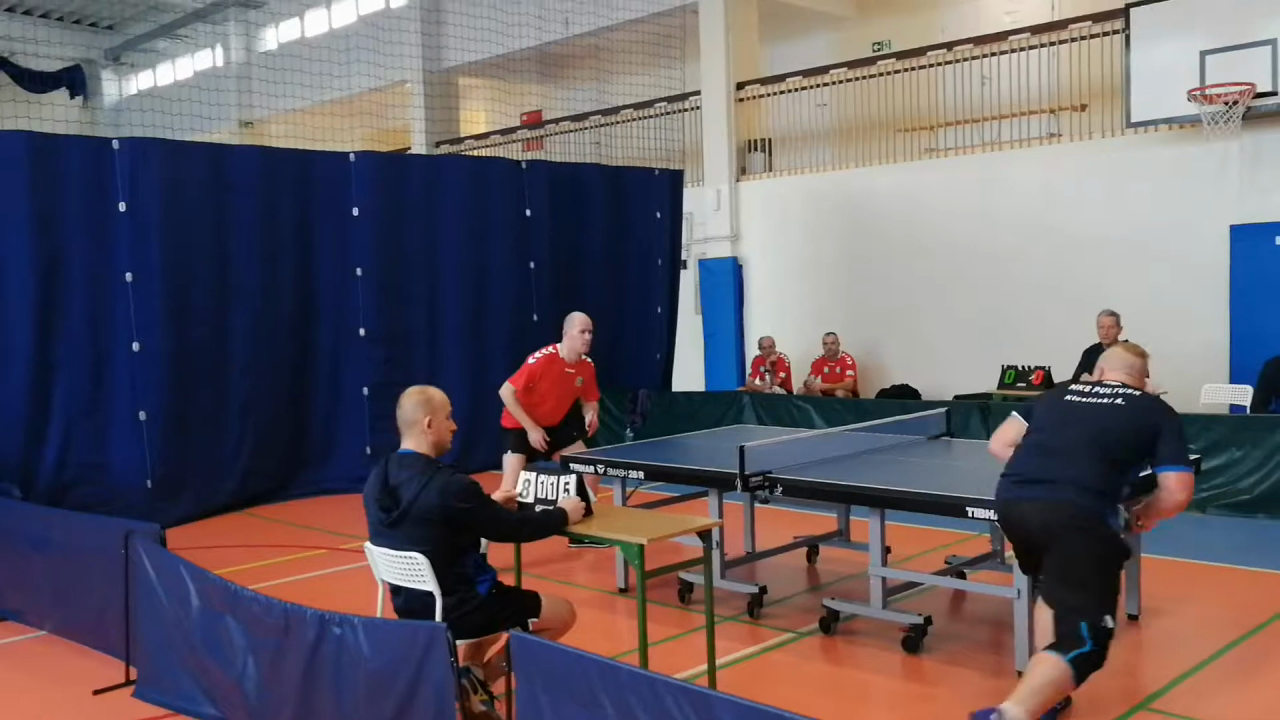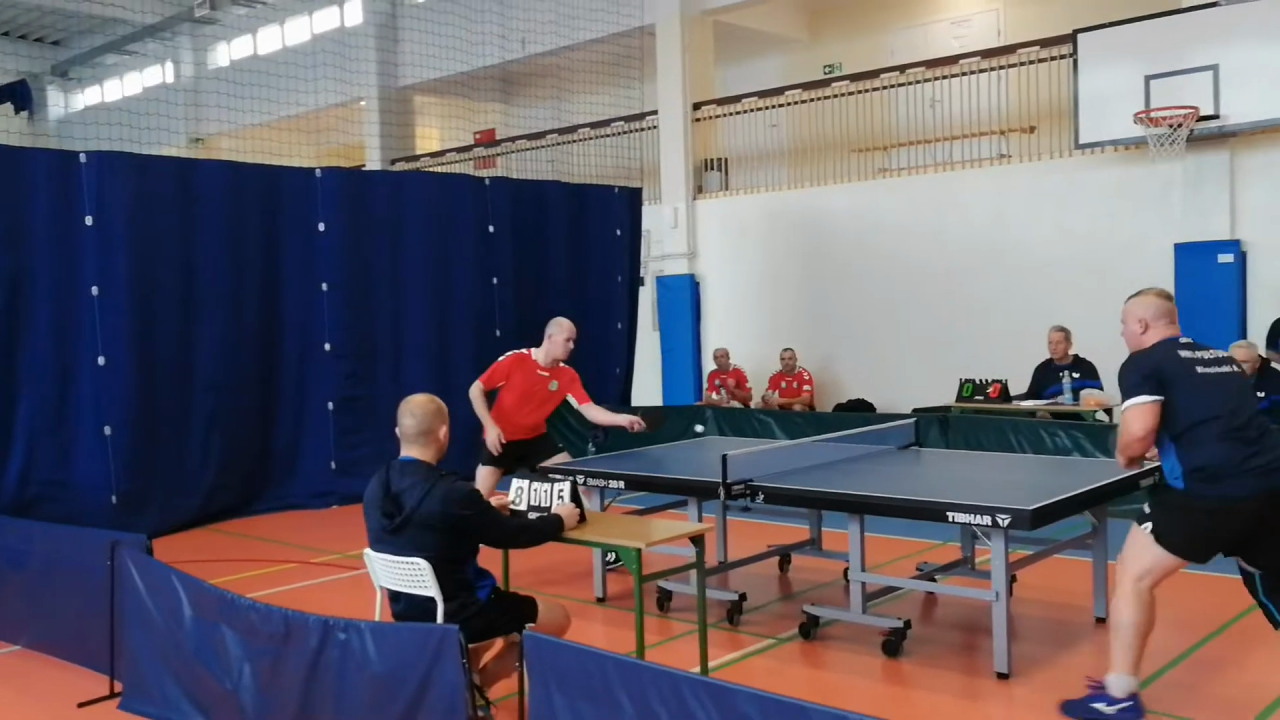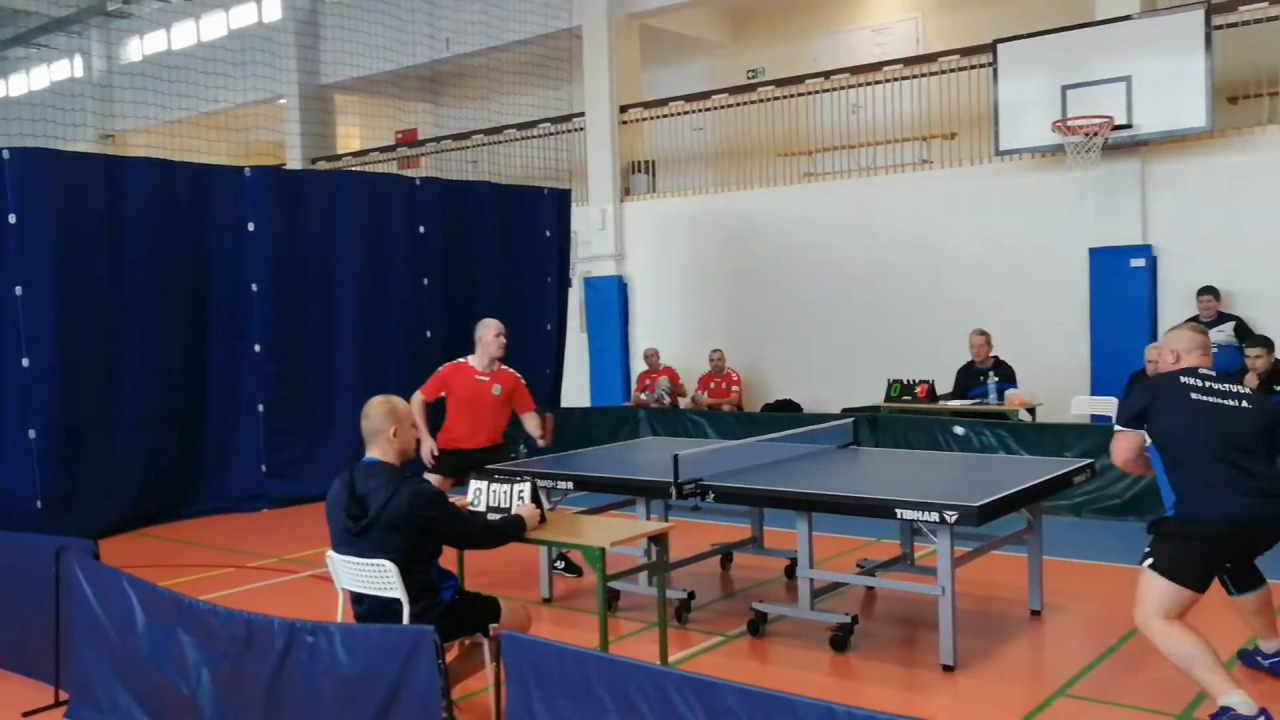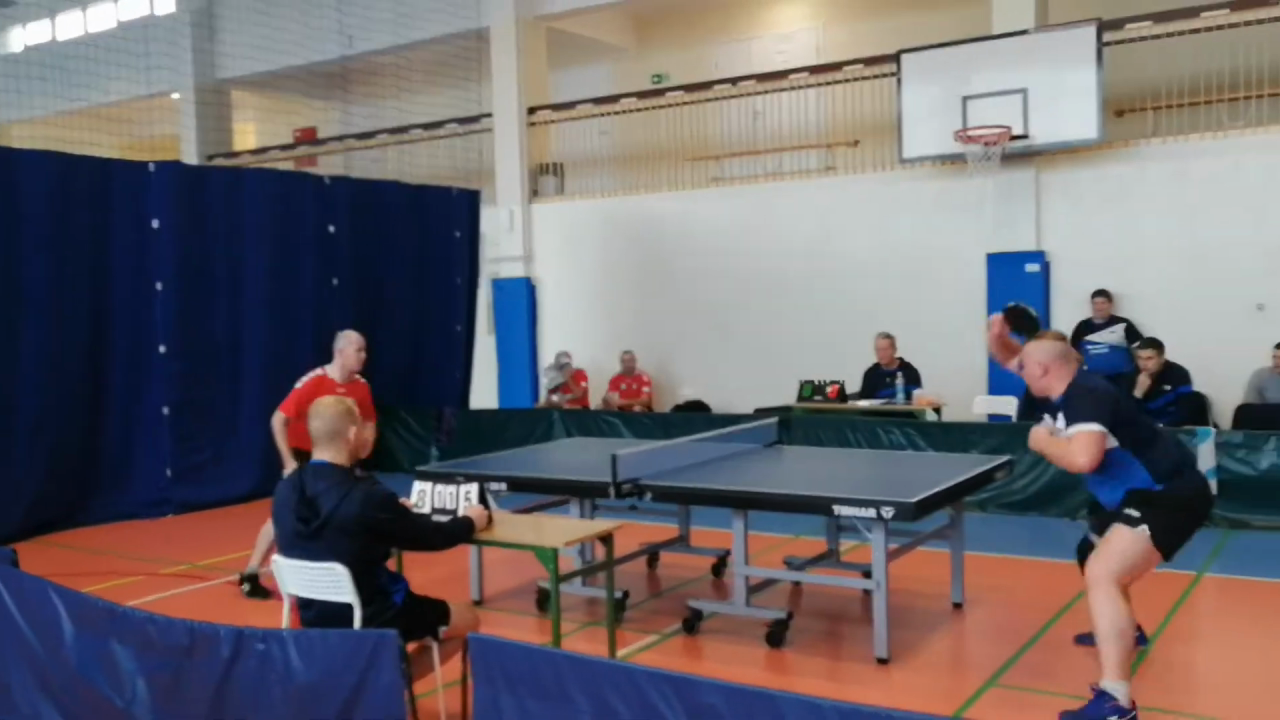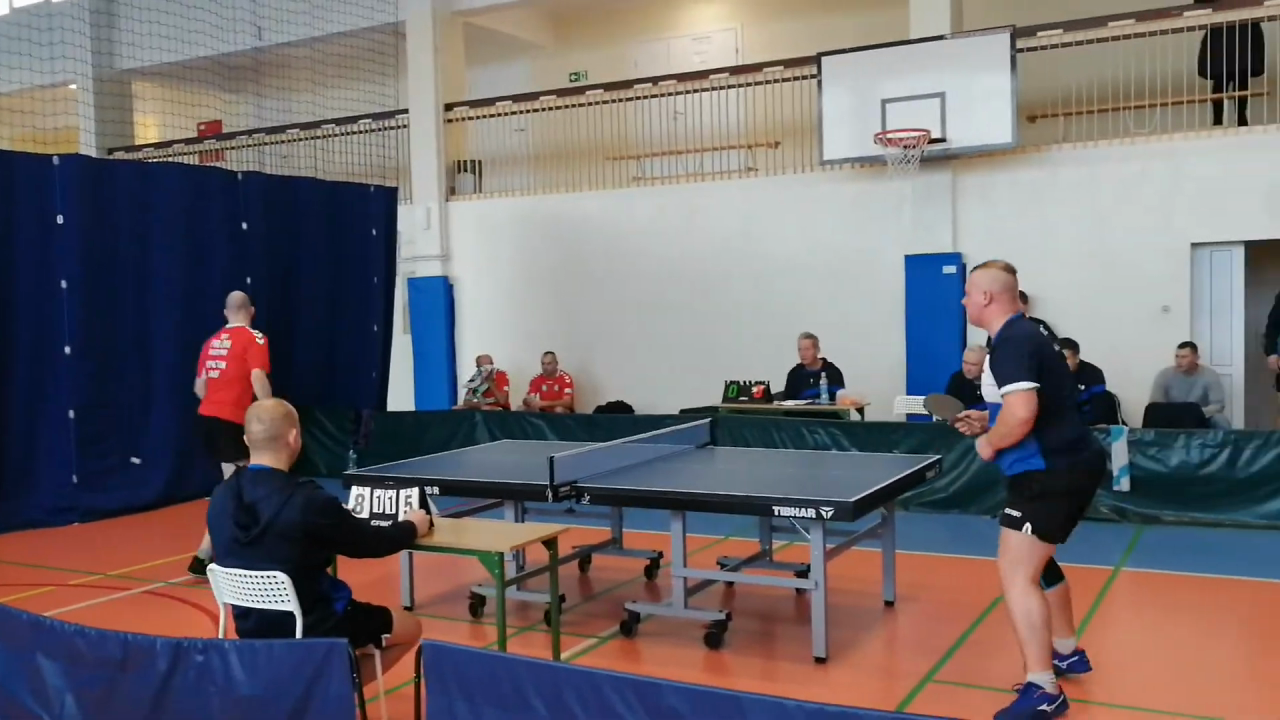
dt=0.5s
person 1, frame 1
left shoulder: (1055, 396)
right shoulder: (1157, 411)
left elbow: (999, 444)
right elbow: (1177, 492)
right wrist: (1144, 518)
left hip: (1014, 503)
right hip: (1077, 515)
left knee: (1055, 592)
right knee: (1082, 645)
person 1, frame 2
left shoulder: (1143, 363)
right shoulder: (1223, 360)
left elbow: (1139, 429)
left wrist: (1125, 454)
left hip: (1207, 493)
left knee: (1133, 578)
person 1, frame 3
left shoulder: (1154, 390)
left elbow: (1122, 455)
left wrist: (1153, 460)
left hip: (1200, 519)
left knee: (1153, 617)
right knee: (1234, 562)
person 1, frame 4
left shoulder: (1088, 396)
right shoulder: (1071, 386)
left elbow: (1083, 459)
right elbow: (1011, 359)
left wrist: (1042, 441)
right wrist: (999, 339)
left hip: (1172, 496)
right hip: (1141, 492)
left knee: (1104, 574)
right knee: (1094, 554)
right ankle: (1123, 630)
person 1, frame 5
left shoulder: (1010, 343)
right shoulder: (1028, 334)
left elbow: (1021, 414)
left wrist: (990, 443)
right wrist: (986, 420)
left hip: (1049, 474)
right hip: (1074, 465)
left knee: (1016, 576)
right knee: (1036, 564)
right ankle: (1067, 651)
person 2, frame 1
left shoulder: (379, 478)
right shoulder: (448, 485)
right elbow: (512, 528)
left wrist: (487, 505)
right wrist: (562, 515)
left hip: (410, 603)
right hip: (453, 608)
left knee: (499, 595)
right knee: (562, 612)
left ankle: (469, 670)
right ankle: (474, 681)
person 2, frame 2
left shoulder: (377, 486)
right shoulder: (450, 492)
right elbow: (512, 535)
left wrist: (483, 510)
right wrist: (558, 520)
left hip: (408, 609)
right hip: (452, 614)
left knee: (497, 601)
right knee: (558, 618)
right ankle: (471, 686)
person 2, frame 3
left shoulder: (341, 488)
right shoulder: (414, 494)
right elbow: (476, 536)
left wrist: (444, 511)
right wrist: (519, 521)
left hip: (369, 610)
right hip: (418, 613)
left knee: (463, 599)
right knee: (519, 618)
person 2, frame 4
left shoulder: (286, 491)
right shoulder: (366, 496)
right elbow: (427, 538)
left wrist: (392, 513)
right wrist: (469, 523)
left hip: (315, 615)
right hip: (368, 617)
right knee: (466, 620)
person 2, frame 5
left shoulder: (222, 497)
right shoulder: (307, 501)
right elbow: (369, 544)
left wrist: (333, 517)
right wrist: (411, 527)
left hip: (252, 626)
right hip: (310, 628)
right knee: (410, 627)
person 3, frame 1
left shoulder: (587, 366)
right shoulder: (542, 359)
left elbow: (589, 402)
right elbow: (506, 392)
left wrist: (590, 417)
right wrist: (531, 428)
left hip: (555, 426)
right hip: (520, 426)
left knee: (590, 472)
right knee: (510, 489)
person 3, frame 2
left shoulder: (567, 375)
right shoulder: (513, 361)
left elbow: (589, 410)
right elbow: (475, 390)
left wrist: (622, 419)
right wrist: (490, 426)
left hip: (537, 438)
right hip: (500, 441)
right knee: (480, 497)
person 3, frame 3
left shoulder: (511, 378)
right shoulder: (451, 371)
left elbow: (528, 414)
right elbow: (418, 400)
left wrist: (539, 435)
right wrist: (425, 437)
left hip: (491, 448)
right hip: (452, 447)
left ankle: (553, 556)
person 3, frame 4
left shoulder: (360, 387)
right shoulder: (312, 382)
left elbow: (369, 422)
right elbow: (278, 419)
right wrist: (289, 461)
right hip: (300, 452)
right ankle: (250, 573)
person 3, frame 5
left shoulder: (212, 341)
right shoulder: (254, 338)
left elbow: (199, 386)
right elbow: (258, 377)
left hip: (209, 416)
right hip: (230, 421)
right ankle: (203, 557)
